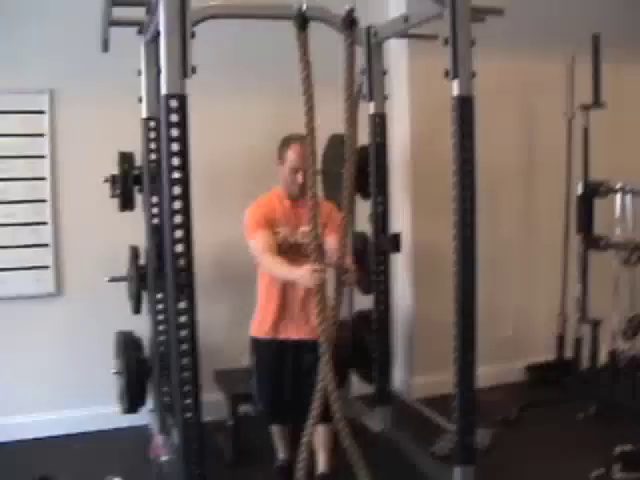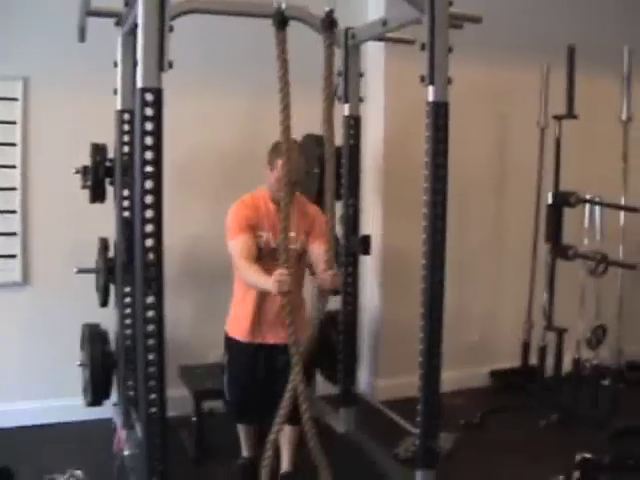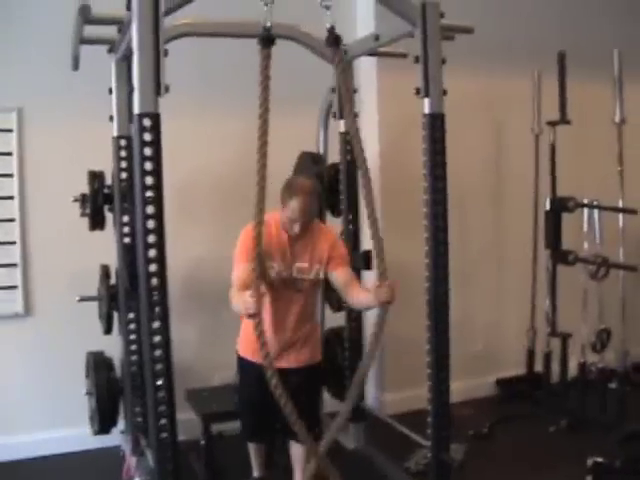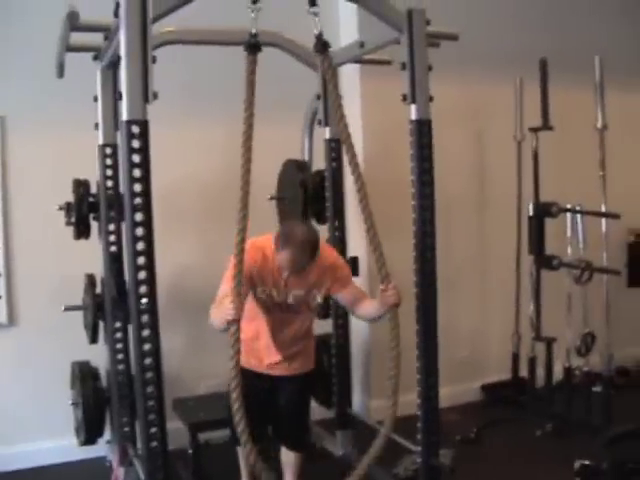
dt=0.2s
person 1, frame 1
left shoulder: (327, 211)
right shoulder: (260, 210)
left elbow: (337, 257)
right elbow: (266, 260)
left wrist: (344, 268)
right wrist: (299, 275)
left hip: (315, 328)
right hip: (271, 328)
left knee: (320, 402)
right knee: (273, 402)
person 1, frame 2
left shoulder: (313, 214)
right shoulder: (244, 210)
left elbow: (322, 264)
right elbow: (242, 263)
left wrist: (331, 277)
right wrist: (269, 282)
left hip: (291, 331)
right hip: (245, 330)
left knee: (290, 403)
right knee: (243, 401)
person 1, frame 3
left shoulder: (328, 240)
right shoulder: (255, 235)
left elbow: (350, 290)
right elbow: (237, 289)
left wrist: (377, 296)
right wrist: (243, 302)
left hip: (304, 353)
right hip: (257, 351)
left knee: (303, 424)
right knee: (256, 421)
person 1, frame 4
left shoulder: (328, 262)
right shoulder: (252, 255)
left elbow: (359, 304)
right elbow: (215, 313)
left wrist: (382, 306)
right wrist: (224, 315)
left hip: (297, 361)
right hip: (252, 358)
left knee: (293, 431)
right knee: (247, 427)
